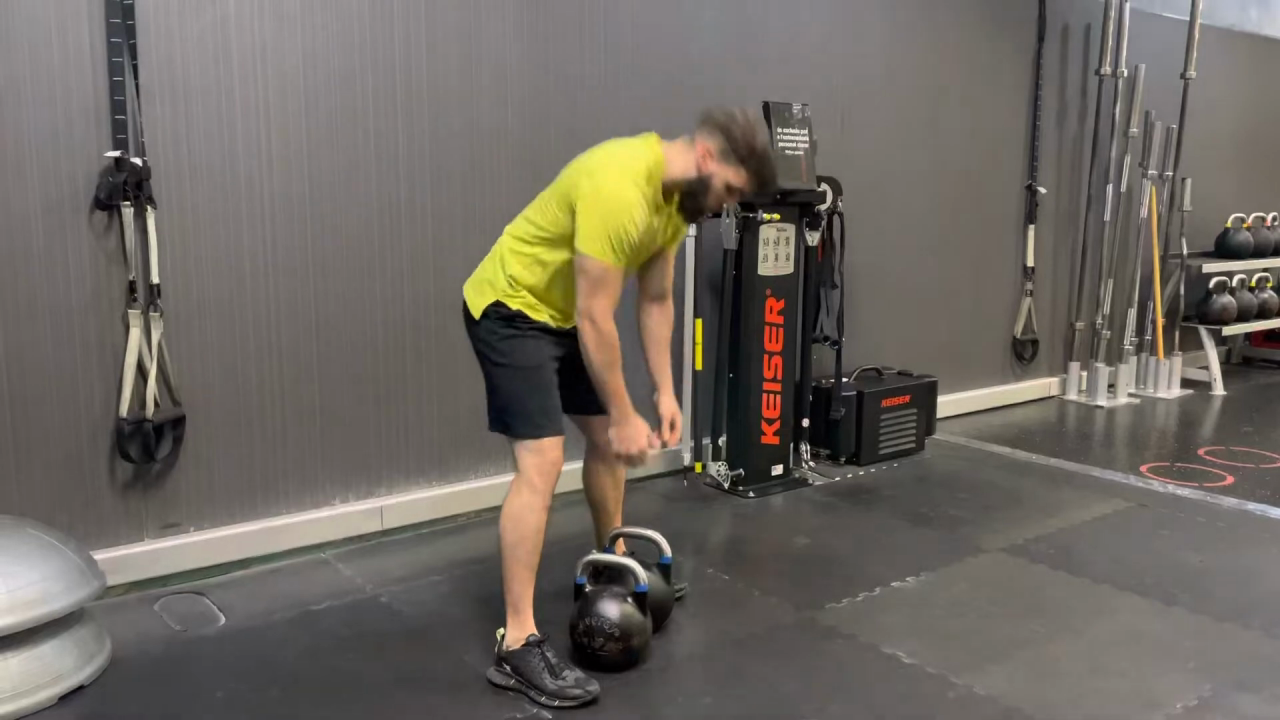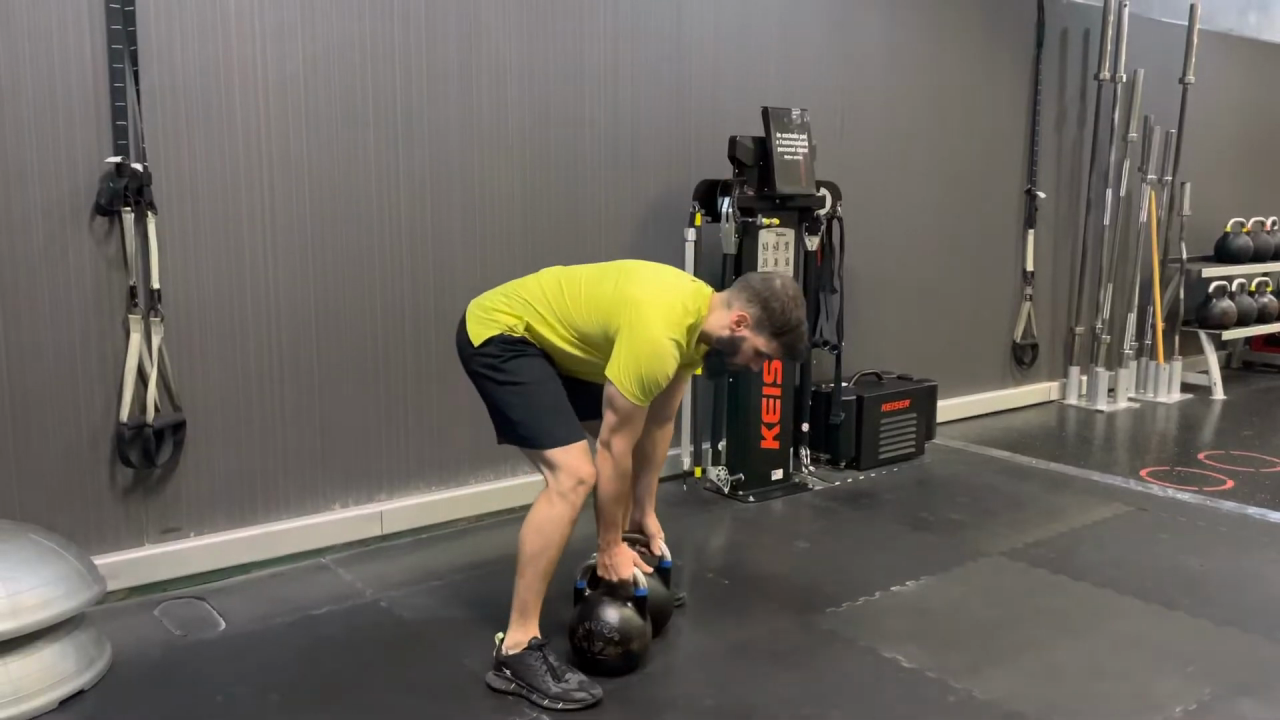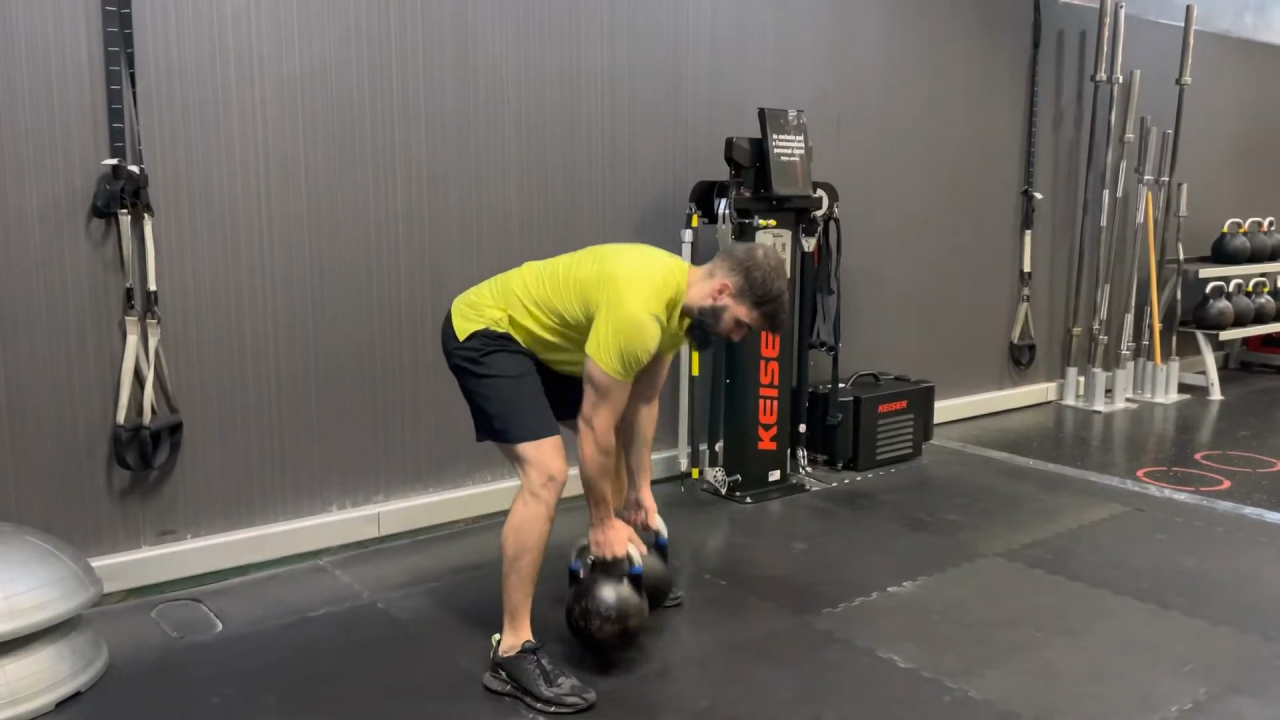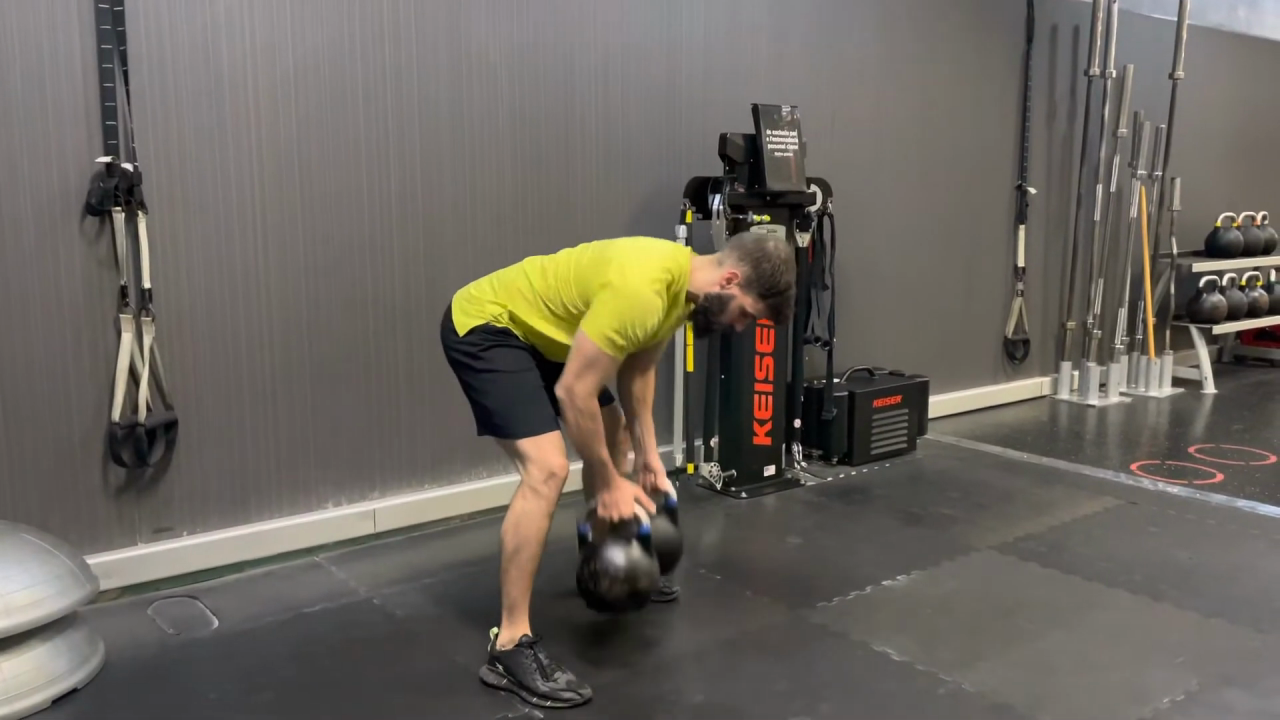
dt=0.7s
person 1, frame 1
left shoulder: (674, 192)
right shoulder: (618, 190)
left elbow: (655, 301)
right elbow: (595, 317)
left wrist: (665, 392)
right wrist: (623, 419)
left hip: (560, 315)
right hip: (510, 310)
left knee: (607, 437)
right knee: (541, 465)
right ankle: (517, 645)
person 1, frame 2
left shoulder: (697, 314)
right shoulder: (657, 335)
left elbow: (658, 424)
right elbow: (614, 448)
left wrist: (645, 510)
right wrist: (609, 547)
left hip: (548, 334)
right hip: (499, 332)
left knee: (626, 433)
right knee: (574, 475)
left ankle: (620, 572)
right ankle: (518, 650)
person 1, frame 3
left shoulder: (679, 295)
right shoulder: (640, 309)
left elbow: (645, 400)
right elbow: (594, 430)
left wrist: (640, 488)
right wrist: (605, 523)
left hip: (538, 337)
right hip: (487, 332)
left knee: (618, 456)
right knee: (547, 474)
right ankle: (512, 653)
person 1, frame 4
left shoulder: (684, 278)
right shoulder: (642, 288)
left elbow: (637, 364)
right elbow: (574, 392)
left wrist: (647, 452)
right wrist: (610, 484)
left hip: (535, 331)
right hip: (485, 324)
left knee: (614, 438)
right knee: (547, 468)
right ankle: (510, 647)
